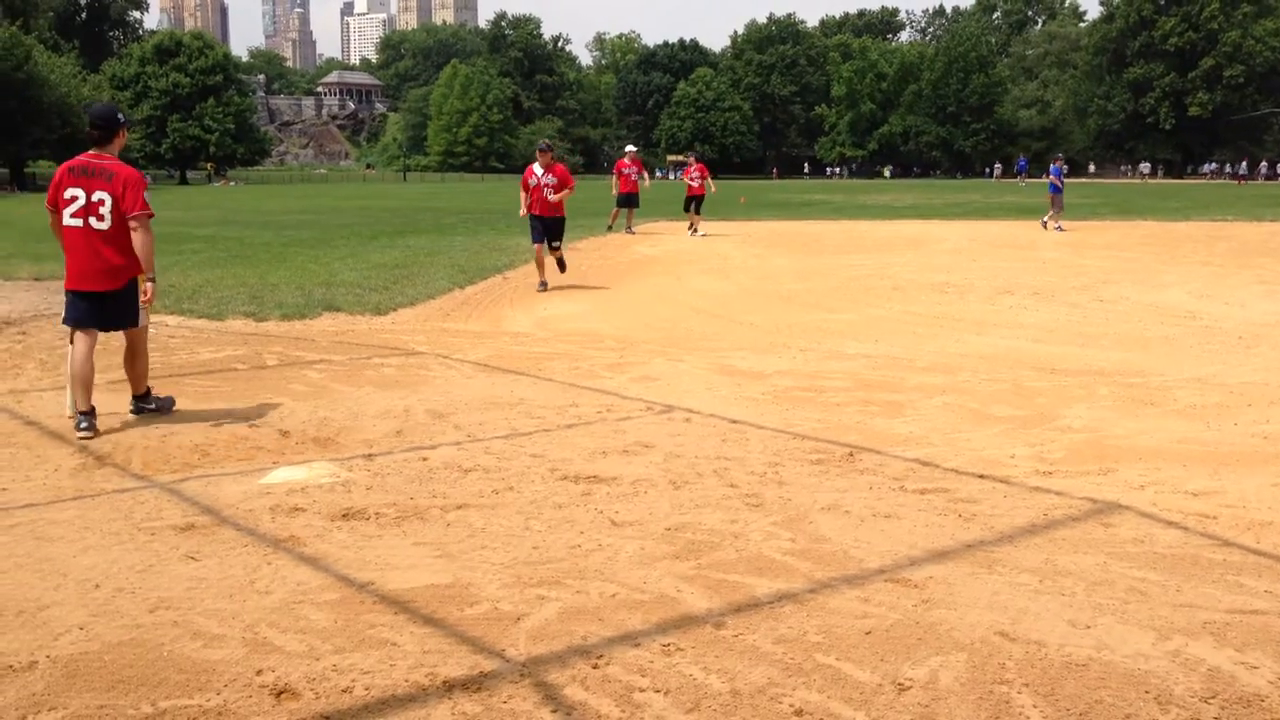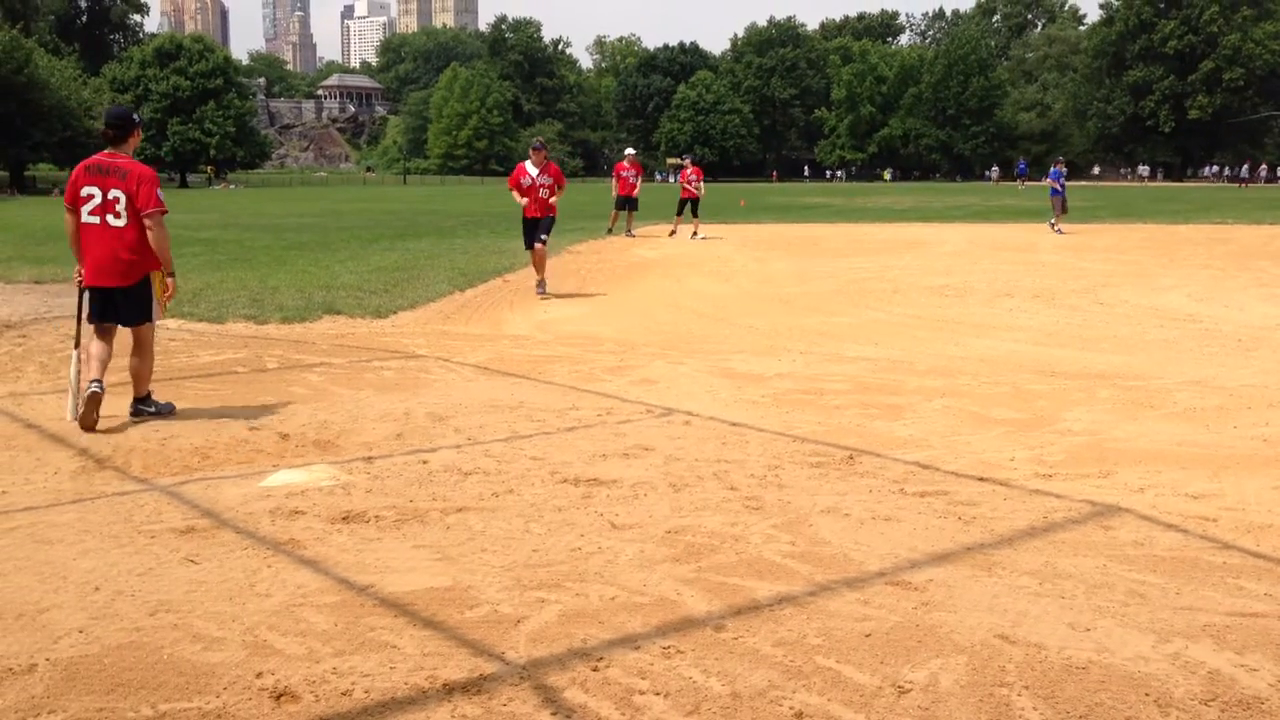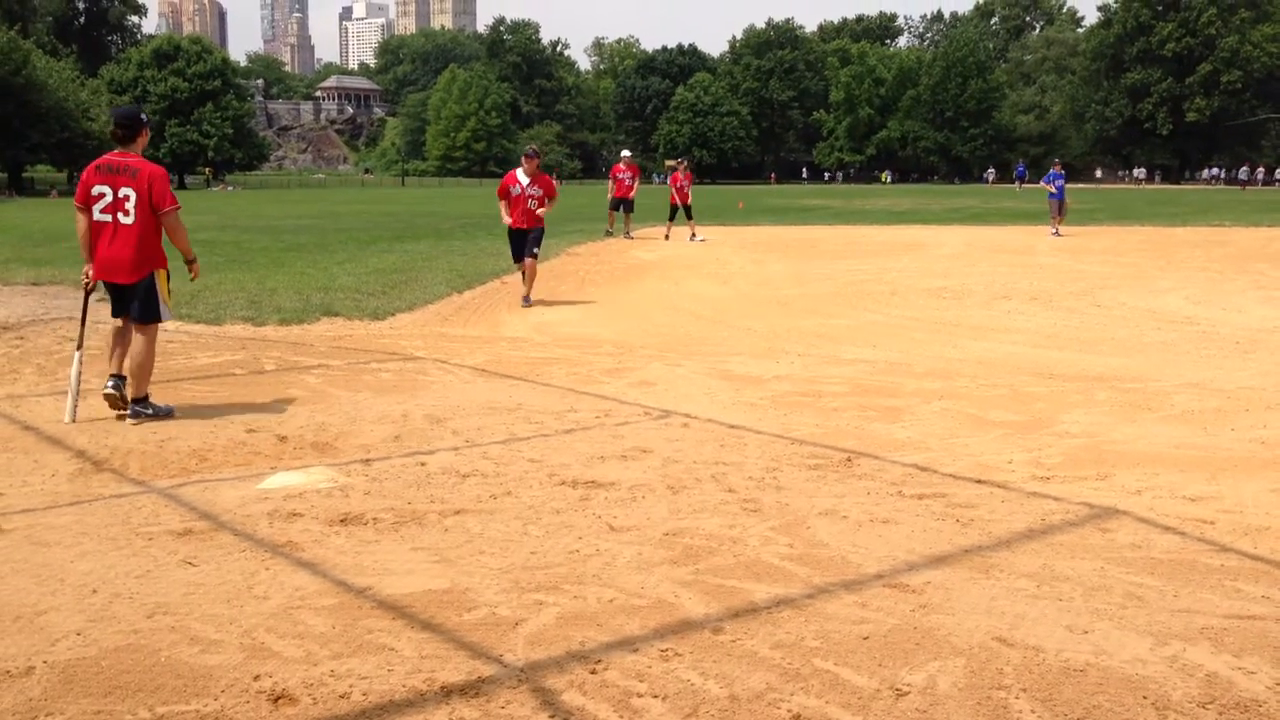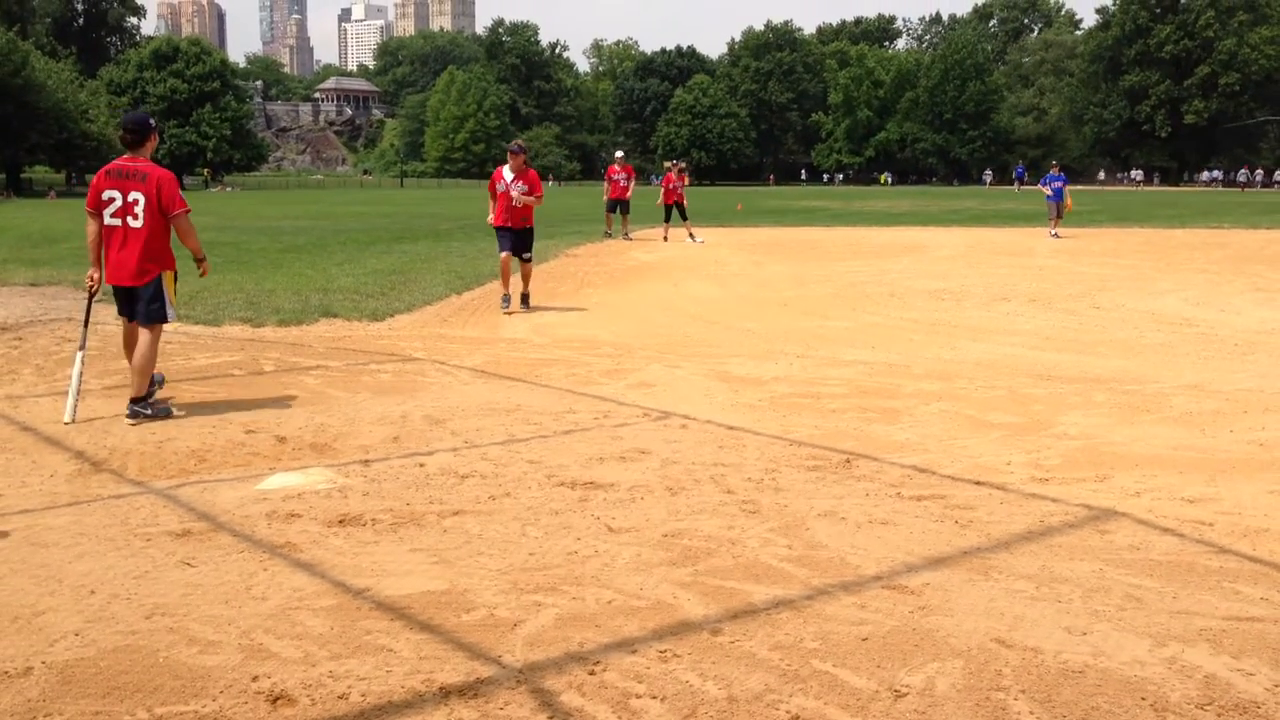
dt=0.2s
person 1, frame 1
left shoulder: (65, 172)
right shoulder: (128, 176)
left elbow: (55, 221)
right elbow: (139, 228)
right wrist: (150, 277)
left hip: (79, 273)
right hip: (122, 273)
left knee: (82, 340)
right knee: (136, 335)
left ankle: (84, 415)
right ankle: (142, 398)
person 1, frame 2
left shoulder: (82, 171)
right shoulder: (142, 175)
left elbow: (71, 219)
right elbow: (154, 226)
left wrist: (81, 261)
right wrist: (168, 272)
left hip: (96, 270)
right hip: (136, 269)
left knee: (102, 332)
right knee: (142, 333)
left ankle: (94, 385)
right ankle: (141, 401)
person 1, frame 3
left shoulder: (93, 170)
right shoulder: (152, 173)
left elbow: (82, 218)
right elbow: (171, 222)
left wrist: (89, 262)
right wrist: (190, 258)
left hip: (107, 265)
right hip: (144, 266)
left knee: (124, 322)
right knee: (144, 331)
left ankle: (115, 381)
right ankle: (138, 403)
person 1, frame 4
left shoulder: (103, 175)
right shoulder: (161, 177)
left elbow: (94, 223)
right elbow: (182, 224)
left wrist: (95, 266)
right wrist: (200, 256)
left hip: (118, 268)
right hip: (153, 268)
left knee: (132, 325)
right knee: (149, 332)
left ankle: (145, 383)
right ankle: (137, 404)
person 2, frame 1
left shoulder: (560, 169)
right shoulder: (530, 170)
left elbow: (571, 188)
right elbow: (524, 189)
left wrist: (559, 196)
right wrist: (523, 206)
left hip: (555, 215)
right hip: (535, 215)
left knee: (554, 249)
right knee: (537, 247)
left ankle: (559, 256)
right ankle: (542, 280)
person 2, frame 2
left shoulder: (553, 168)
right shoulder: (521, 169)
left elbow: (562, 186)
right elbow: (513, 188)
left wrist: (556, 197)
right wrist: (519, 200)
left hip: (547, 215)
right hip: (528, 216)
left knee: (539, 246)
right knee: (532, 250)
left ankle: (541, 279)
right ankle: (540, 277)
person 2, frame 3
left shoulder: (545, 179)
right shoulder: (510, 177)
left elbow: (553, 199)
right elbow: (502, 198)
left wrist: (545, 209)
right wrist: (504, 216)
left hip: (535, 227)
right hip: (515, 227)
left knee: (530, 260)
right knee: (521, 263)
left ankle: (526, 295)
right ankle: (526, 272)
person 2, frame 4
left shoulder: (531, 175)
right shoulder: (497, 173)
left elbow: (539, 200)
right elbow: (492, 194)
left wrist: (522, 198)
right wrist: (491, 213)
left hip: (524, 226)
right hip: (502, 225)
left knee: (525, 263)
right knee: (505, 257)
left ankle: (525, 293)
right ankle: (506, 294)
